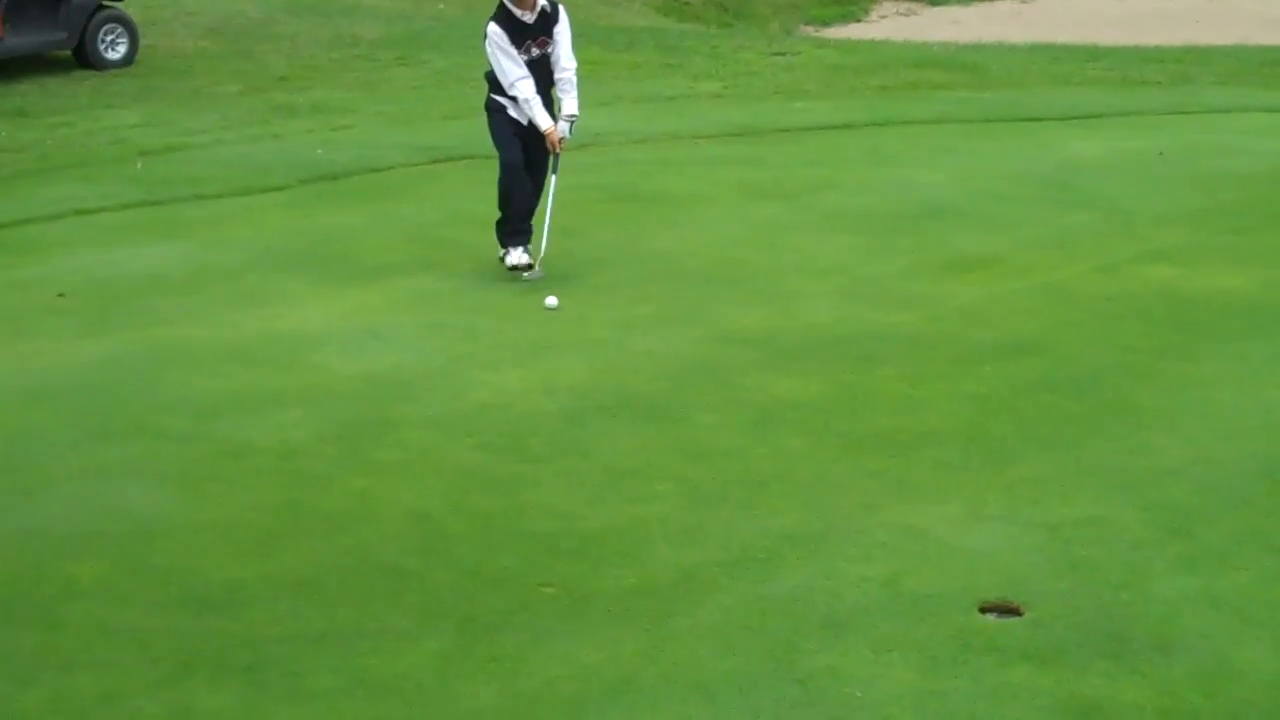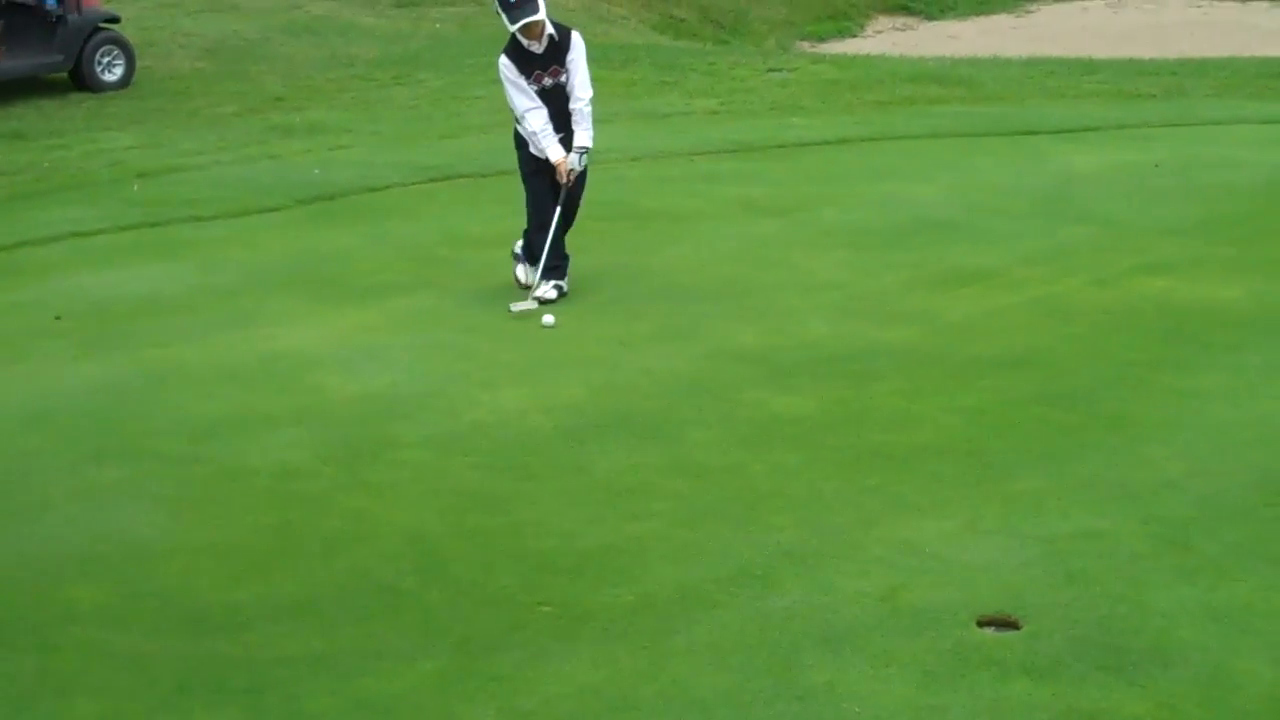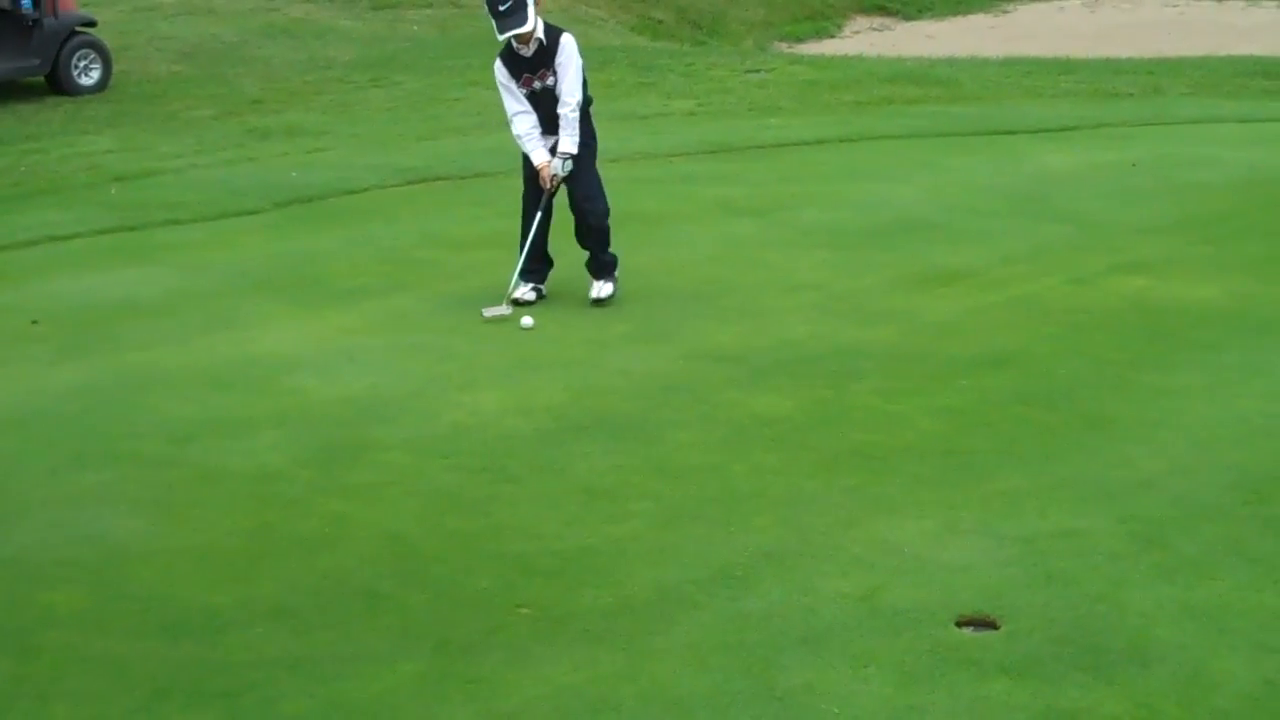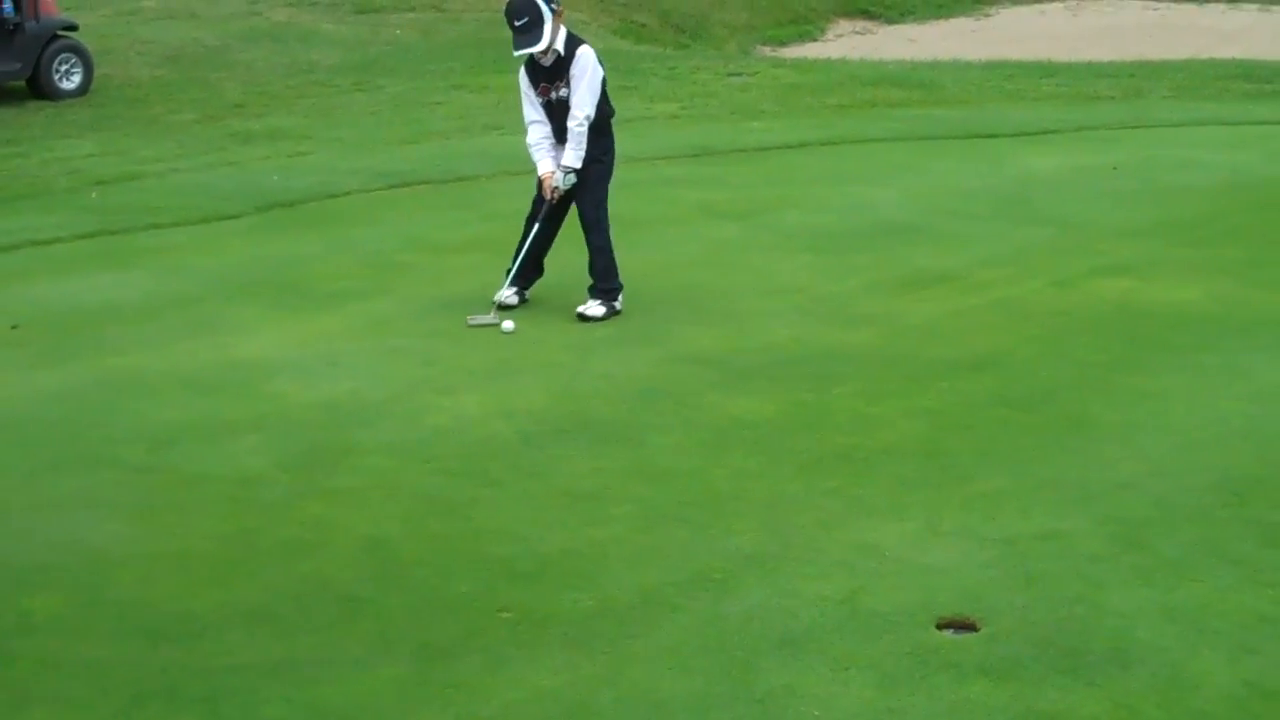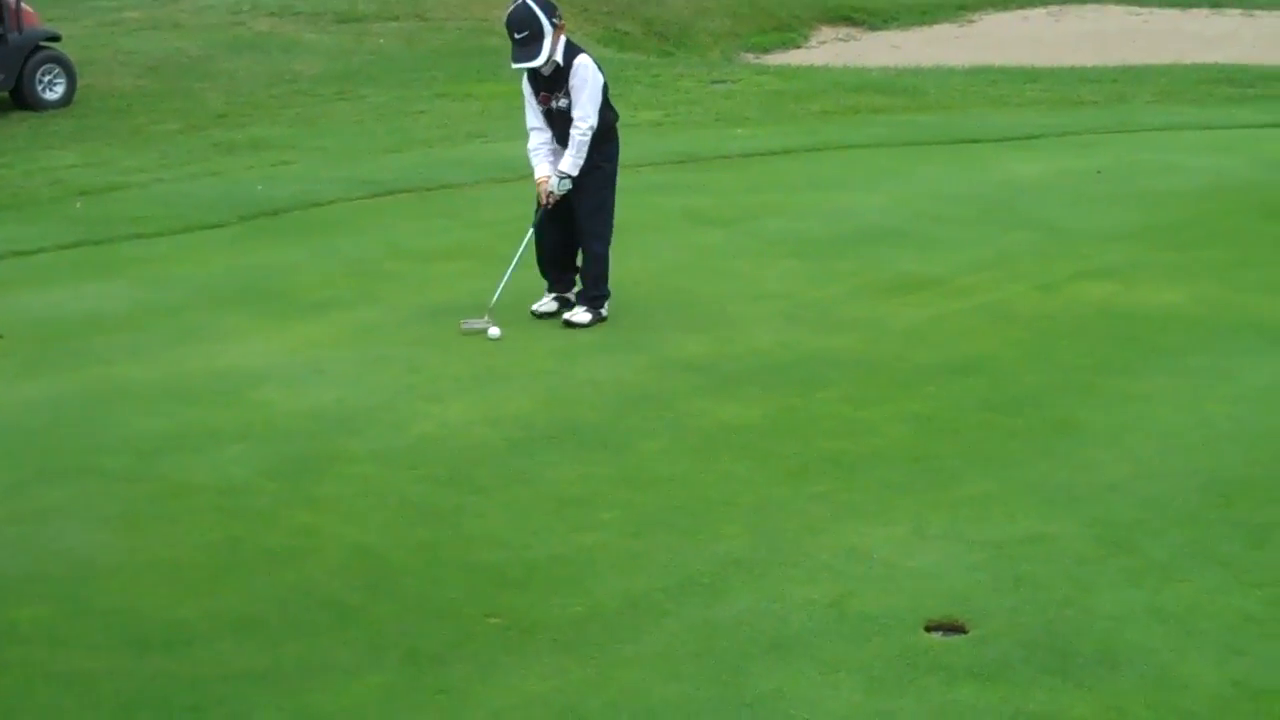
dt=0.3s
person 1, frame 1
right shoulder: (498, 29)
left elbow: (565, 67)
right elbow: (518, 82)
left wrist: (567, 115)
right wrist: (546, 125)
left hip: (540, 106)
right hip: (506, 107)
left knee: (533, 178)
right knee: (513, 168)
left ankle: (512, 240)
right ankle: (515, 239)
person 1, frame 2
left shoulder: (570, 40)
right shoulder: (509, 60)
left elbow: (581, 97)
right elbow: (531, 112)
left wrist: (580, 147)
right wrist: (555, 155)
left hip: (569, 135)
right hip: (534, 141)
left knee: (568, 203)
right knee: (542, 208)
left ankle: (528, 250)
right ankle: (553, 275)
person 1, frame 3
left shoulder: (562, 43)
right shoulder: (505, 64)
left elbow: (570, 104)
right elbow: (521, 116)
left wrist: (564, 154)
right wrist: (540, 159)
left hip: (575, 137)
right hip: (539, 144)
left knee: (589, 203)
right knee: (533, 208)
left ankle: (604, 271)
right ankle: (532, 277)
person 1, frame 4
left shoulder: (581, 55)
right shoulder: (529, 70)
left elbow: (581, 117)
right elbow: (537, 124)
left wrist: (568, 167)
right wrist: (546, 169)
left hip: (591, 149)
right hip: (554, 151)
left knee: (593, 219)
right knee: (540, 218)
left ankle: (608, 294)
right ankle: (520, 281)
person 1, frame 5
left shoulder: (580, 64)
right shoulder: (531, 76)
left elbow: (584, 127)
right elbow: (538, 129)
left wrist: (565, 173)
right wrist: (543, 174)
left hip: (595, 155)
right hip: (563, 156)
left knee: (591, 227)
right knee: (550, 224)
left ankle: (594, 300)
right ankle: (561, 288)
